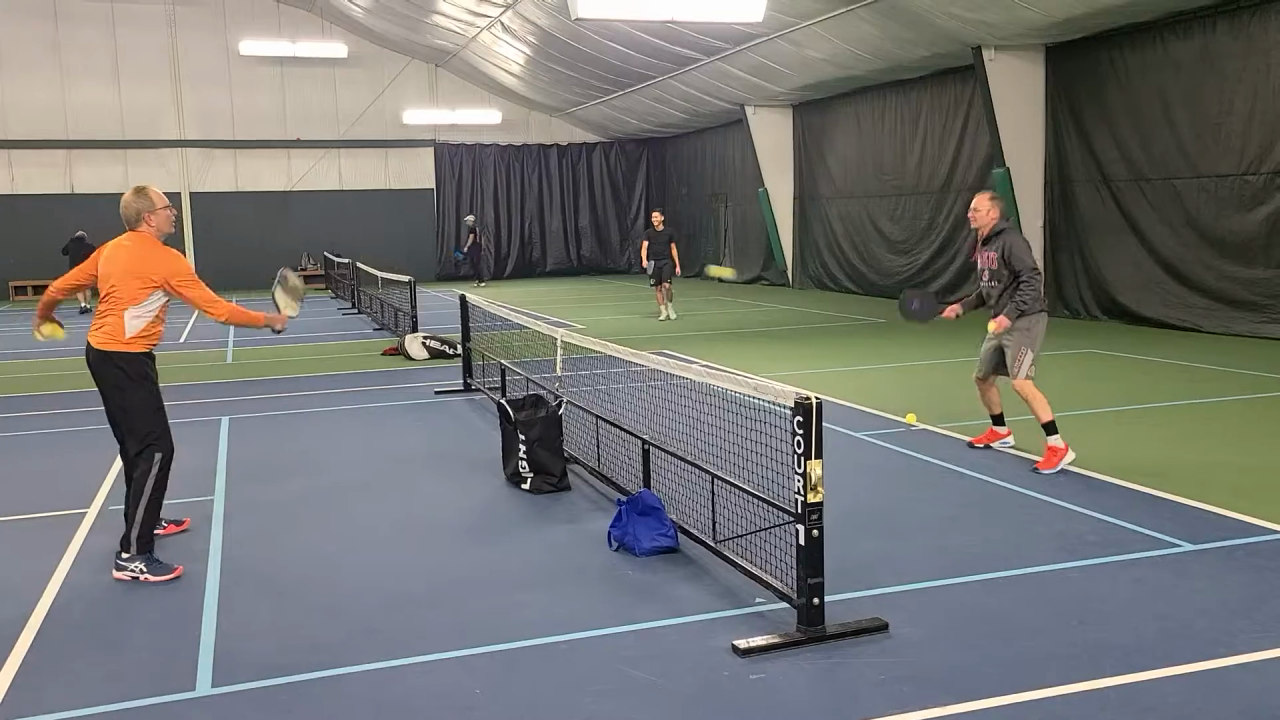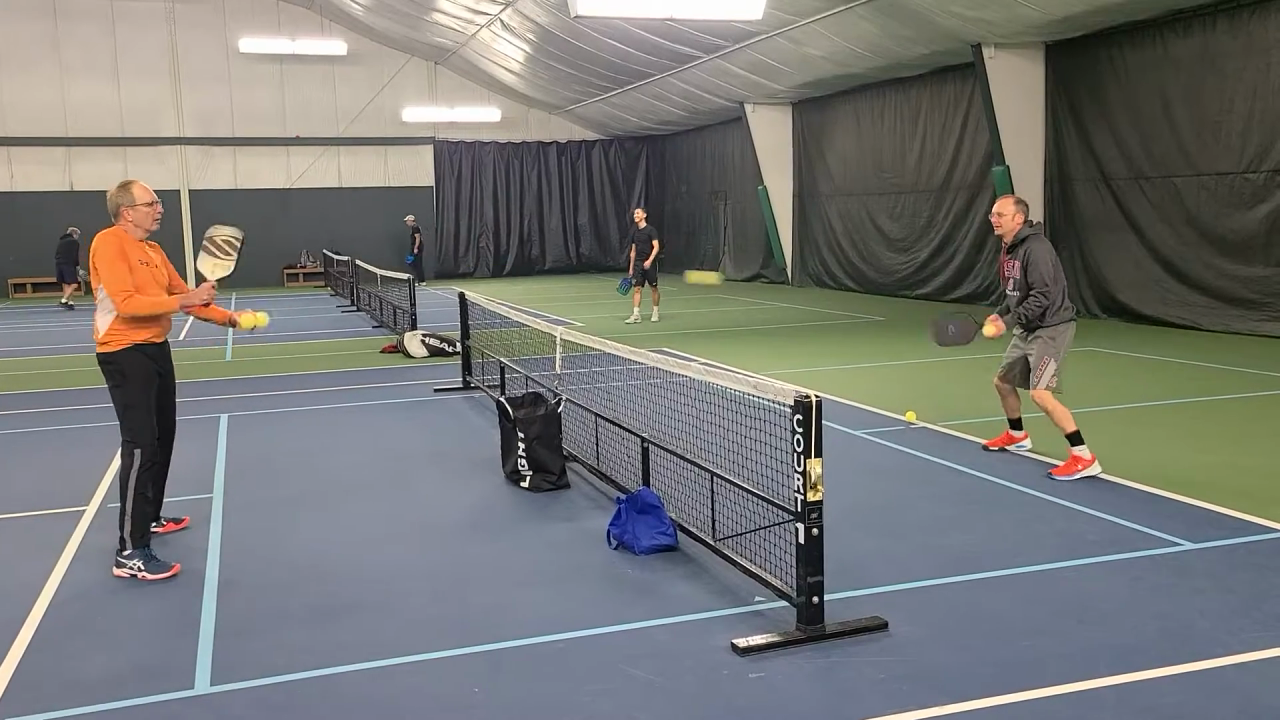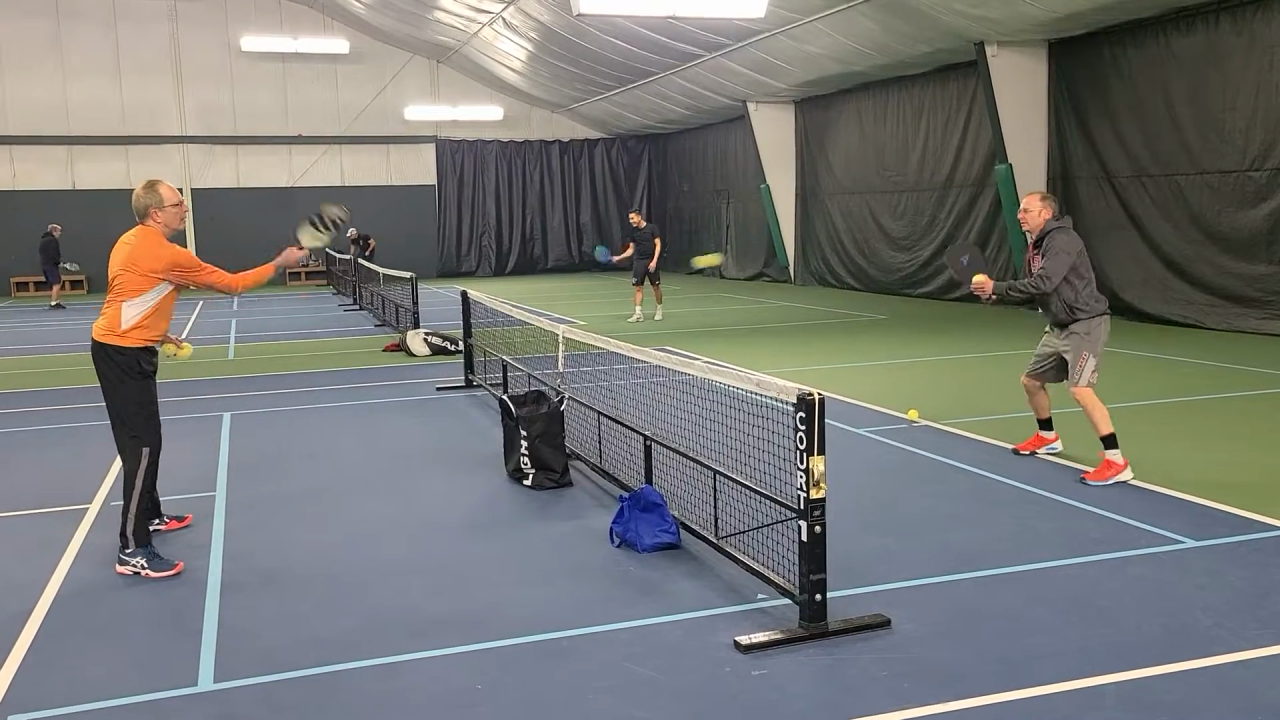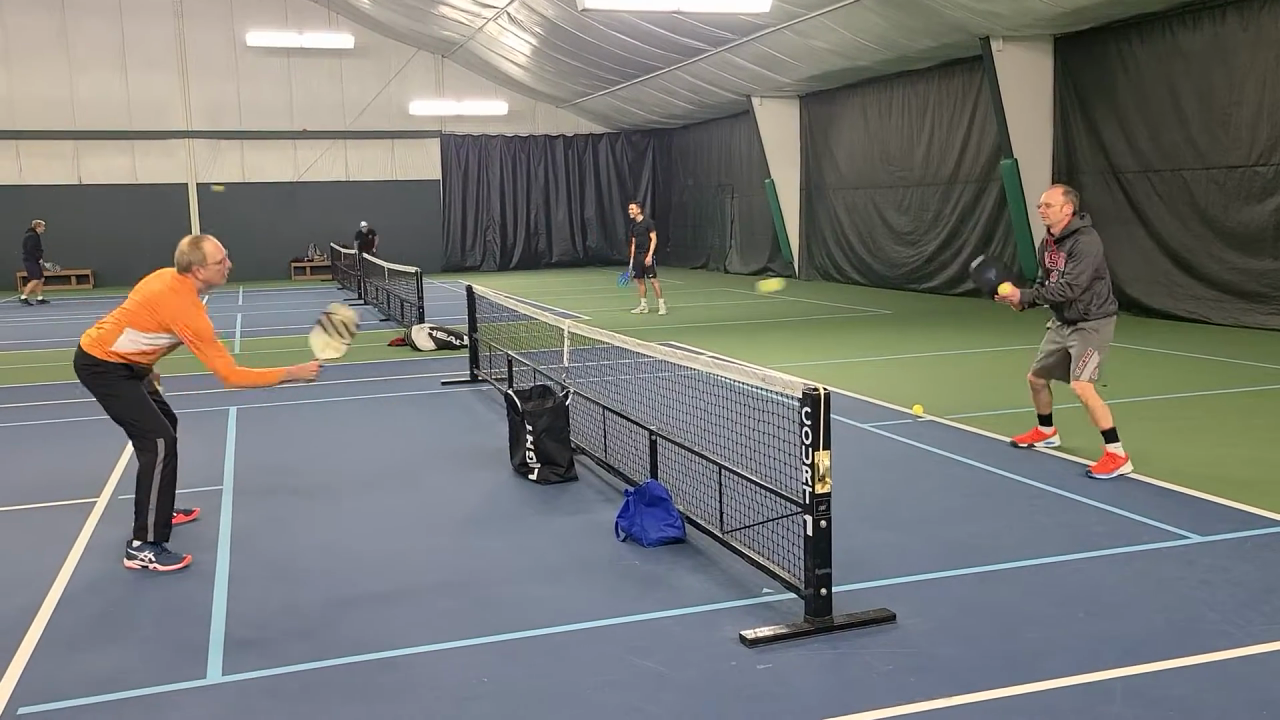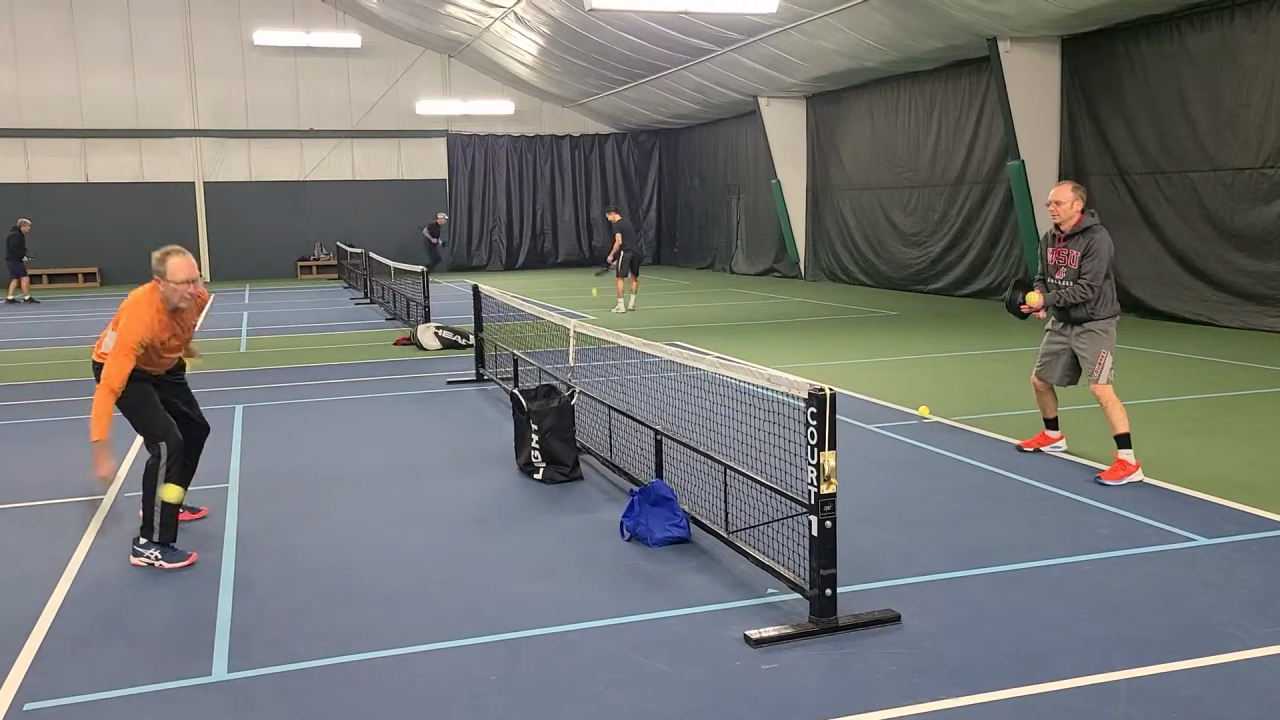
dt=1s
person 1, frame 1
left shoulder: (110, 249)
right shoulder: (166, 259)
left elbow: (61, 288)
right elbow: (215, 309)
left wrist: (43, 315)
right wrist: (269, 320)
left hip: (104, 353)
right hip: (127, 359)
left knee: (137, 444)
right knee: (155, 450)
left ankle: (145, 519)
right ankle: (132, 555)
person 1, frame 2
left shoulder: (153, 249)
right shoulder: (109, 242)
left elbow: (180, 294)
right elbow: (128, 304)
left wrist: (229, 317)
right wrist: (186, 301)
left hip: (155, 350)
right hip: (124, 355)
left knee: (162, 438)
right knee: (141, 446)
left ankle: (149, 516)
right ankle: (131, 553)
person 1, frame 3
left shoulder: (132, 241)
right shoulder: (165, 254)
right elbow: (232, 284)
left wrist: (159, 335)
right wrist: (280, 262)
left hip: (123, 348)
right hip: (123, 354)
left knee: (147, 439)
right knee: (142, 445)
left ankle: (150, 514)
right ankle: (133, 551)
person 1, frame 4
left shoulder: (168, 278)
right shoulder: (188, 311)
right elbow: (229, 373)
left wrist: (144, 370)
right wrist: (293, 372)
left hip: (113, 358)
right hip: (100, 364)
left knee: (163, 426)
right knee: (157, 441)
left ankle: (158, 509)
right ankle: (143, 546)
person 1, frame 5
left shoulder: (197, 296)
right shoulder: (140, 315)
right elbow: (109, 388)
left wrist: (186, 351)
right wrist: (100, 449)
left hip: (166, 369)
right hip: (124, 372)
left knee: (195, 430)
right knee: (165, 441)
left ankle: (166, 505)
right ankle: (149, 544)
person 2, frame 1
left shoulder: (1012, 241)
right shoulder: (982, 246)
left elbow: (1032, 282)
left wrist: (1008, 315)
right wrist: (961, 305)
left hip: (1025, 324)
right hip: (1001, 325)
left knee: (1022, 383)
right knee: (983, 377)
left ankle: (1057, 446)
right ankle: (999, 431)
person 2, frame 2
left shoulder: (1035, 248)
right shoulder: (1010, 249)
left elbow: (1042, 296)
left wrist: (1007, 324)
right wrist: (999, 314)
left hip: (1053, 328)
right hip: (1029, 329)
left knee: (1040, 393)
right knee: (1003, 382)
left ankle: (1083, 457)
right ankle: (1016, 435)
person 2, frame 3
left shoulder: (1061, 238)
right shoulder: (1038, 243)
left elbow: (1045, 281)
right elbow: (1031, 290)
left wrist: (997, 287)
right wrist: (994, 289)
left hip: (1087, 324)
right hip: (1060, 326)
left knee: (1082, 390)
right knee: (1031, 380)
left ankle: (1116, 462)
right ankle: (1048, 438)
person 2, frame 4
left shoulder: (1085, 240)
right shoulder: (1049, 242)
left elbow: (1069, 288)
right elbow: (1046, 287)
left wrist: (1024, 295)
right wrist: (1022, 300)
left hip: (1092, 322)
right hip: (1063, 323)
left knee: (1081, 386)
right knee: (1036, 378)
left ankle: (1117, 455)
right ankle: (1046, 432)
person 2, frame 5
left shoulder: (1096, 239)
right shoulder: (1049, 239)
left elbow: (1087, 288)
right elbow: (1042, 278)
left wrist: (1047, 300)
right wrist: (1039, 301)
left hip: (1095, 325)
right hip: (1061, 323)
left knee: (1101, 389)
right knee: (1040, 380)
left ankle: (1128, 462)
right ankle: (1052, 436)
